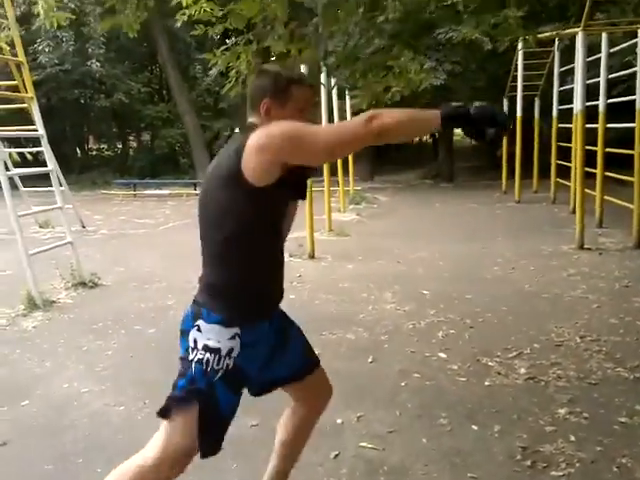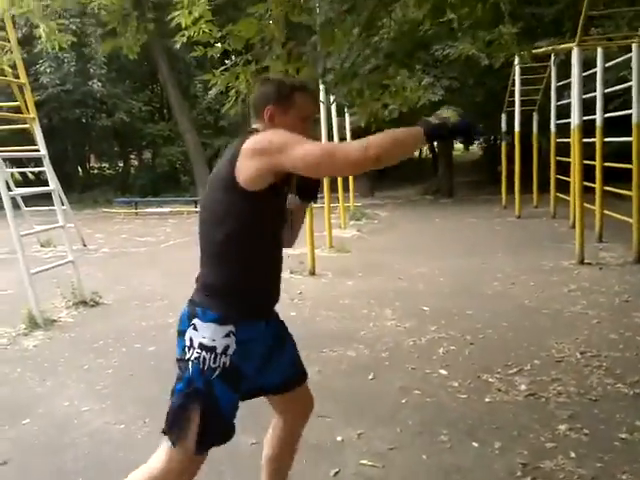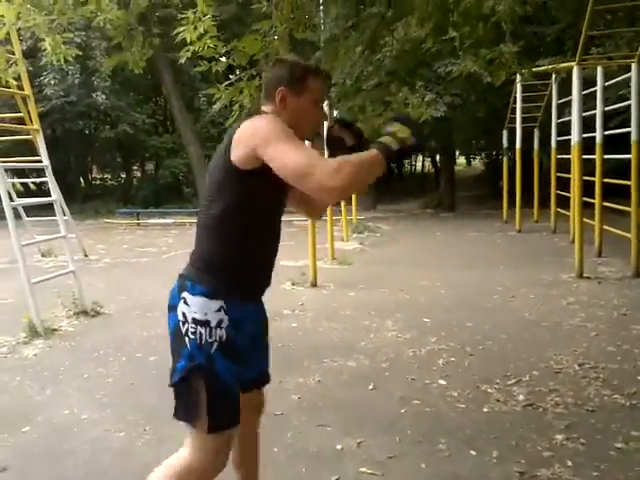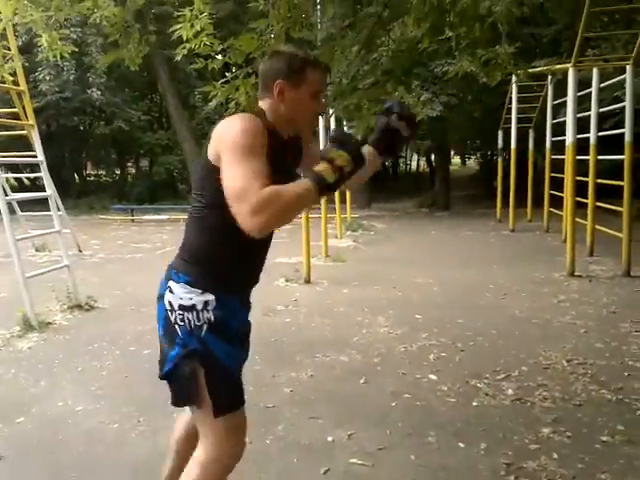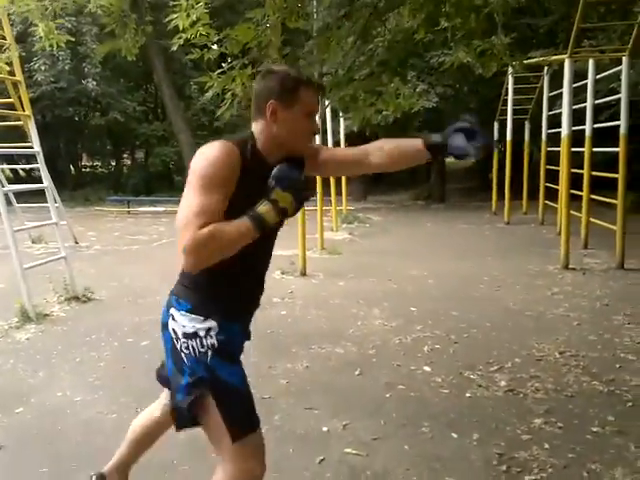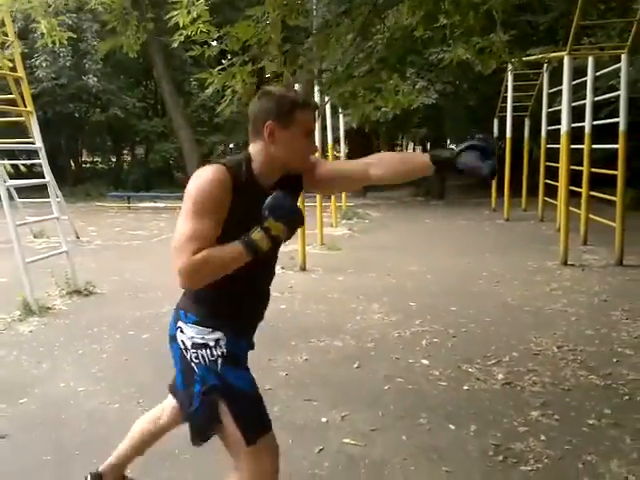
dt=0.1s
person 1, frame 1
left shoulder: (251, 158)
right shoulder: (268, 142)
right elbow: (370, 125)
left wrist: (294, 185)
right wrist: (452, 114)
left hip: (261, 319)
right hip: (222, 330)
left knee: (314, 393)
person 1, frame 2
left shoulder: (257, 168)
right shoulder: (262, 148)
left elbow: (282, 236)
right elbow: (359, 157)
left wrist: (303, 194)
right wrist: (432, 129)
left hip: (256, 321)
right hip: (219, 329)
left knee: (296, 407)
person 1, frame 3
left shoulder: (276, 146)
right shoulder: (260, 131)
left elbow: (315, 206)
right elbow: (328, 188)
left wrist: (352, 153)
right wrist: (392, 145)
left hip: (241, 304)
right hip: (208, 309)
left knee: (249, 408)
person 1, frame 4
left shoulder: (289, 142)
right shoulder: (240, 130)
left elbow: (348, 182)
right elbow: (257, 218)
left wrist: (380, 144)
right wrist: (324, 175)
left hip: (228, 296)
right hip: (196, 298)
left knee: (212, 414)
right knee: (225, 441)
person 1, frame 5
left shoulder: (295, 156)
right shoulder: (221, 156)
left elbow: (370, 157)
right elbow: (192, 253)
left wrist: (438, 143)
right wrist: (271, 210)
left hip: (225, 322)
right hip: (198, 324)
left knee: (176, 401)
person 1, frame 6
left shoulder: (293, 174)
right shoulder: (214, 180)
left elbow: (372, 168)
right elbow: (187, 271)
left wrist: (445, 160)
right wrist: (263, 236)
left hip: (229, 332)
right hip: (206, 335)
left knee: (182, 407)
